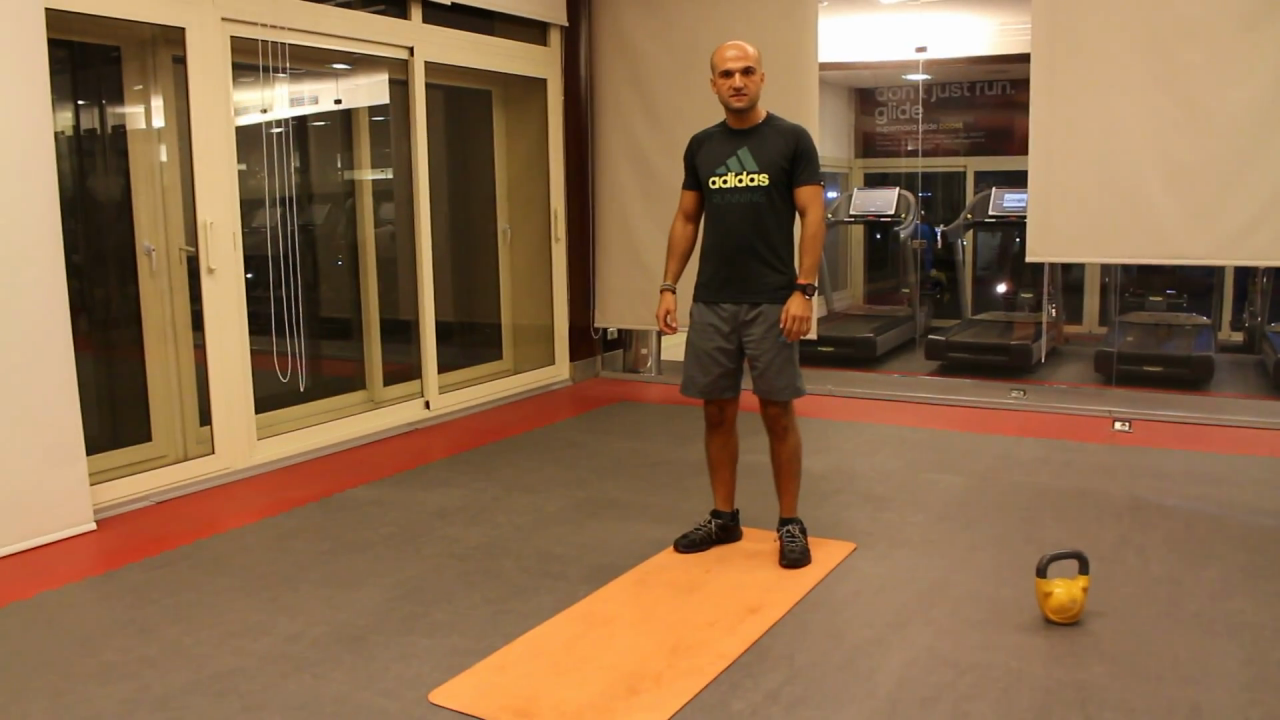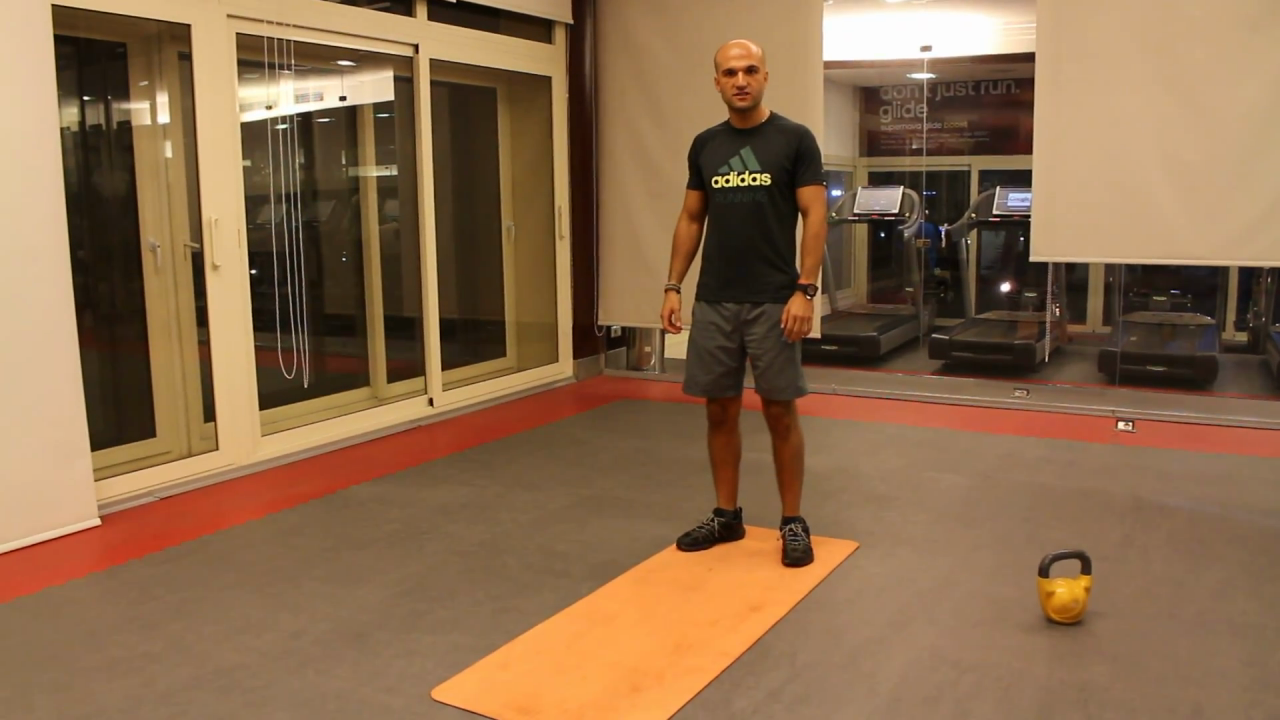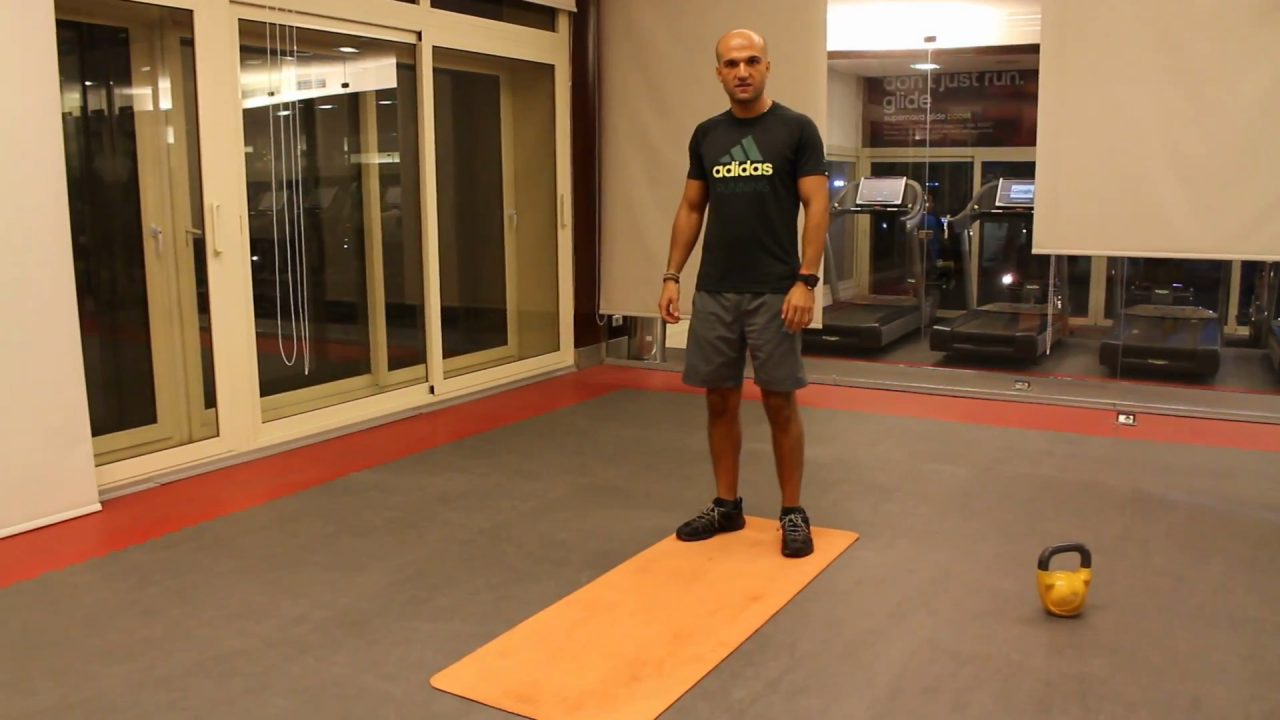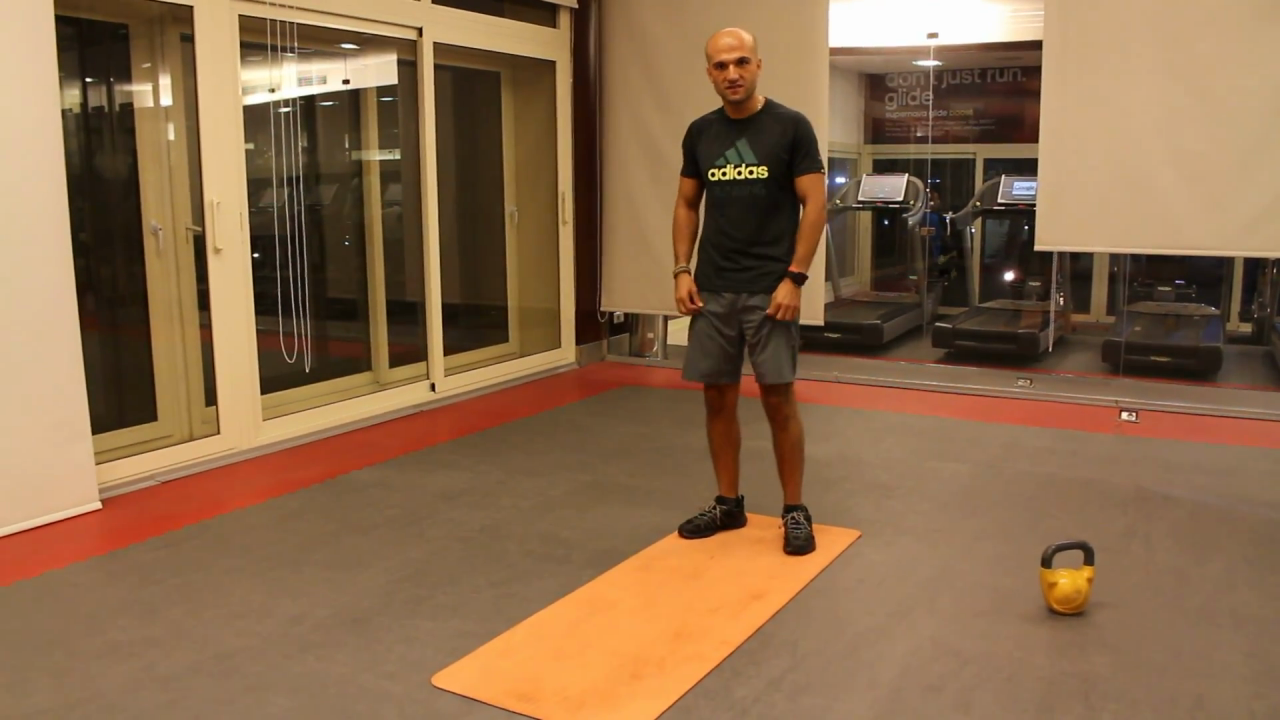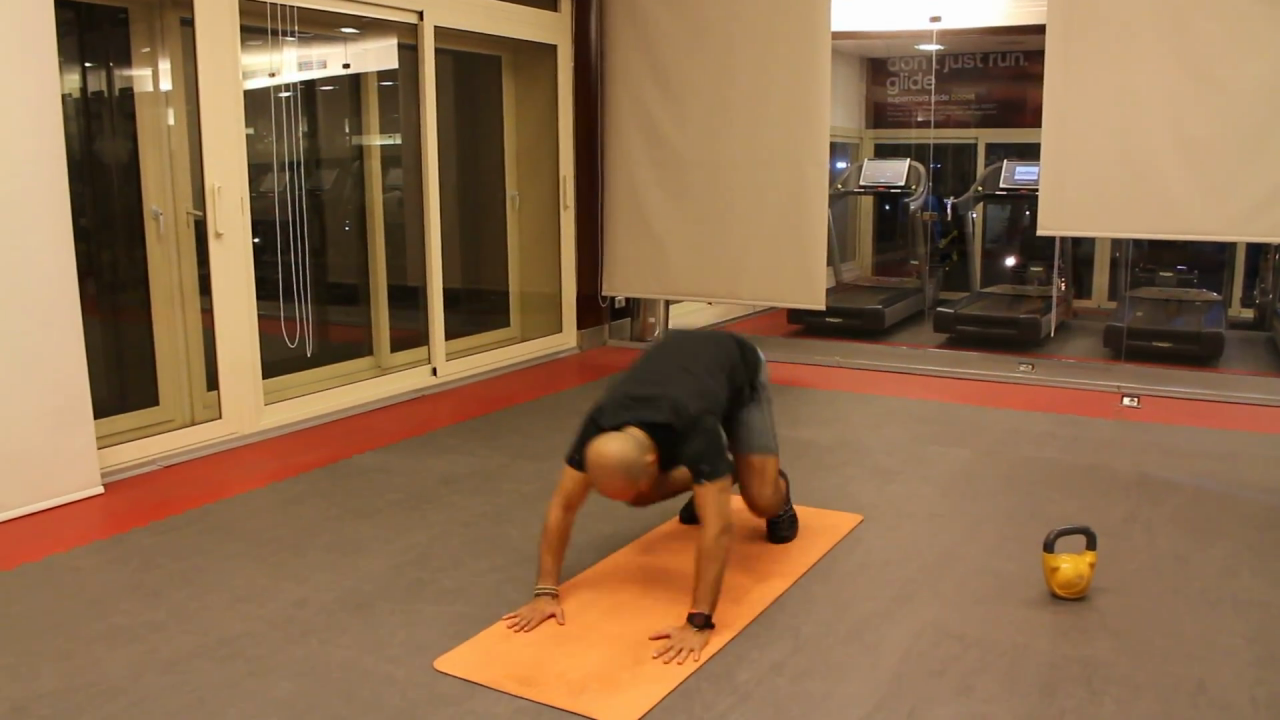
dt=1s
person 1, frame 1
left shoulder: (791, 139)
right shoulder: (701, 145)
left elbow: (813, 216)
right elbow: (686, 219)
left wrist: (803, 290)
right wrist: (668, 286)
left hip: (771, 301)
right hip: (711, 301)
left knee: (777, 411)
right knee: (717, 410)
left ankle: (790, 523)
right ankle: (723, 516)
person 1, frame 2
left shoulder: (794, 139)
right shoulder: (704, 145)
left elbow: (815, 216)
right elbow: (691, 218)
left wrist: (804, 290)
right wrist: (673, 286)
left hip: (772, 301)
right hip: (713, 301)
left knee: (780, 410)
right knee: (720, 409)
left ankle: (793, 522)
right ankle: (726, 515)
person 1, frame 3
left shoulder: (796, 129)
right shoulder: (706, 134)
left elbow: (817, 207)
right elbow: (691, 208)
left wrist: (805, 281)
right wrist: (671, 276)
left hip: (773, 292)
right hip: (714, 291)
left knee: (780, 402)
right knee: (719, 399)
left ankle: (793, 512)
right ankle: (726, 505)
person 1, frame 4
left shoulder: (790, 127)
right shoulder: (699, 133)
left elbow: (814, 205)
right elbow: (687, 205)
left wrist: (794, 278)
right wrist: (682, 270)
left hip: (769, 290)
right hip: (713, 291)
left knee: (778, 400)
right knee: (717, 398)
left ankle: (795, 510)
right ankle: (728, 503)
person 1, frame 5
left shoulder: (693, 431)
right shoulder: (601, 428)
left elbow: (716, 528)
right elbow: (561, 506)
left wrist: (698, 623)
right wrist: (545, 591)
left hip: (741, 369)
left knee: (760, 499)
right knee: (639, 494)
left ankle: (778, 492)
right ankle: (715, 481)
